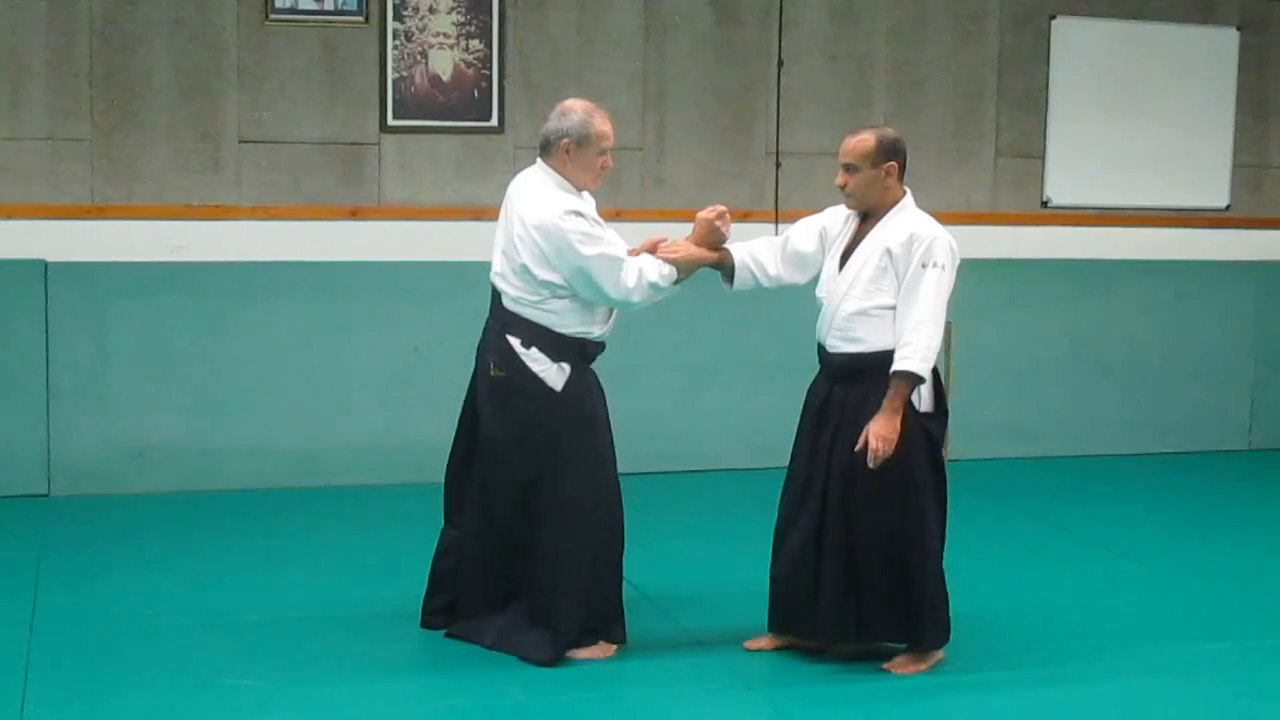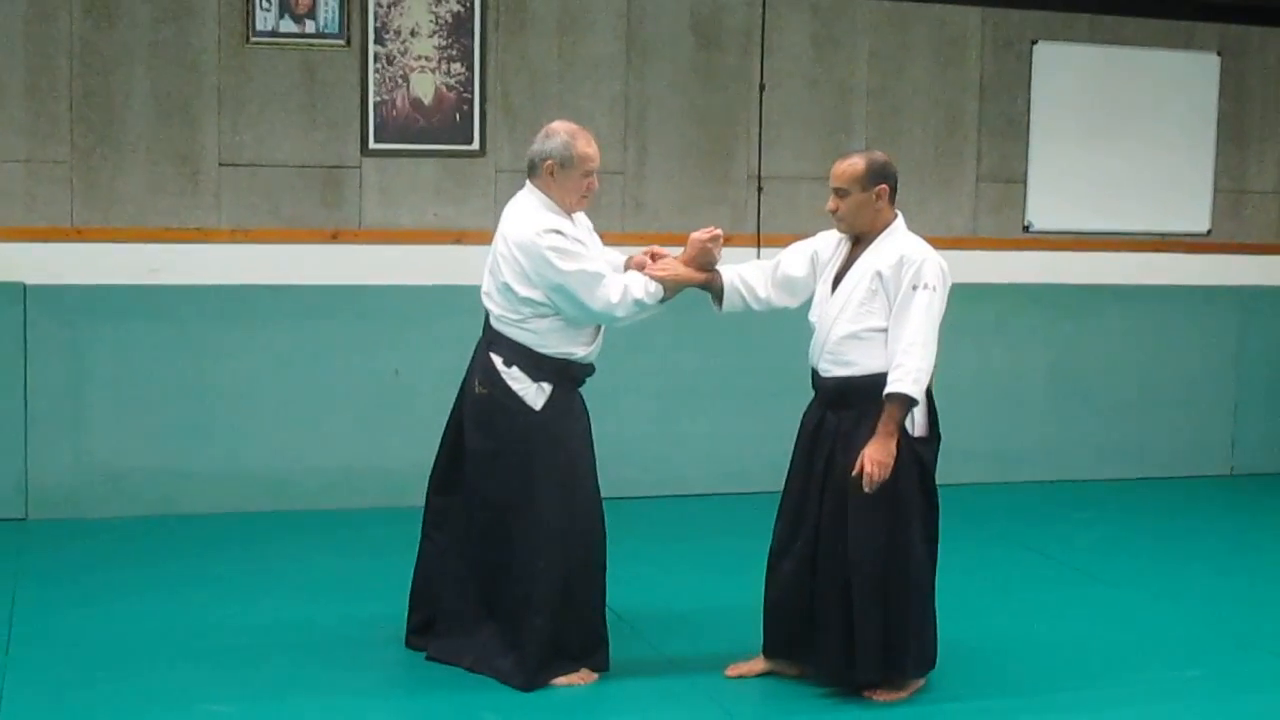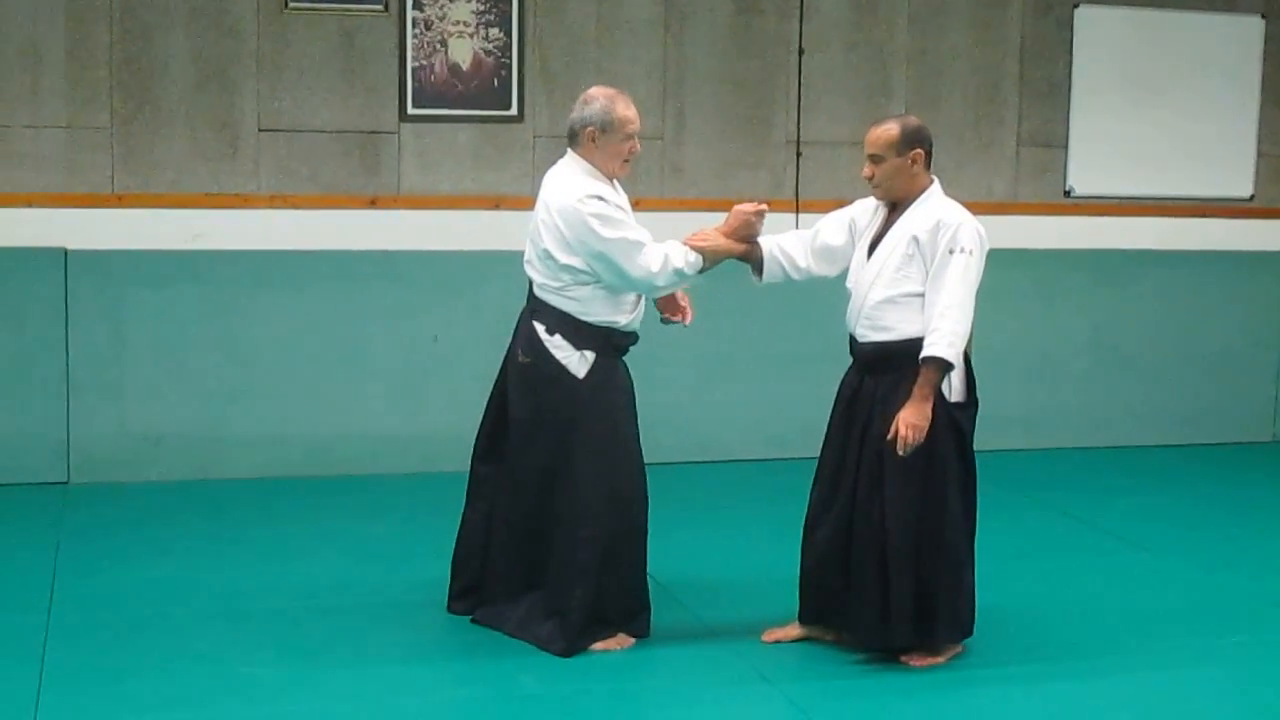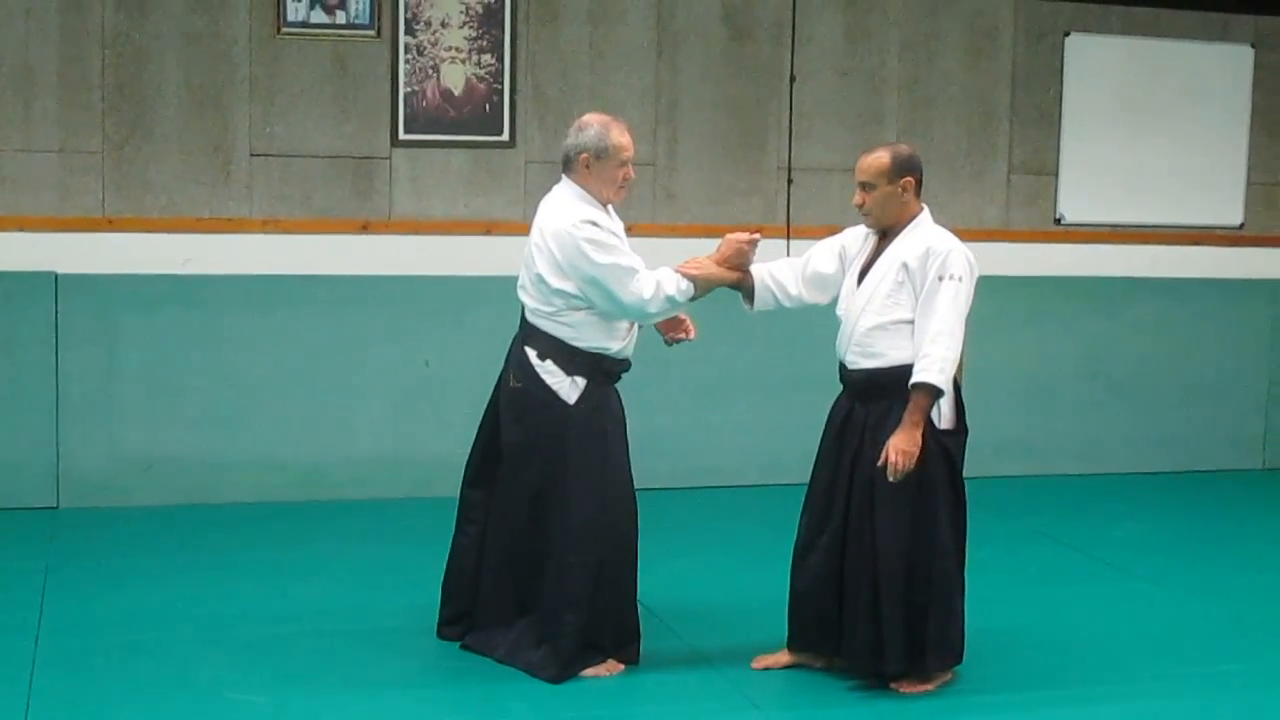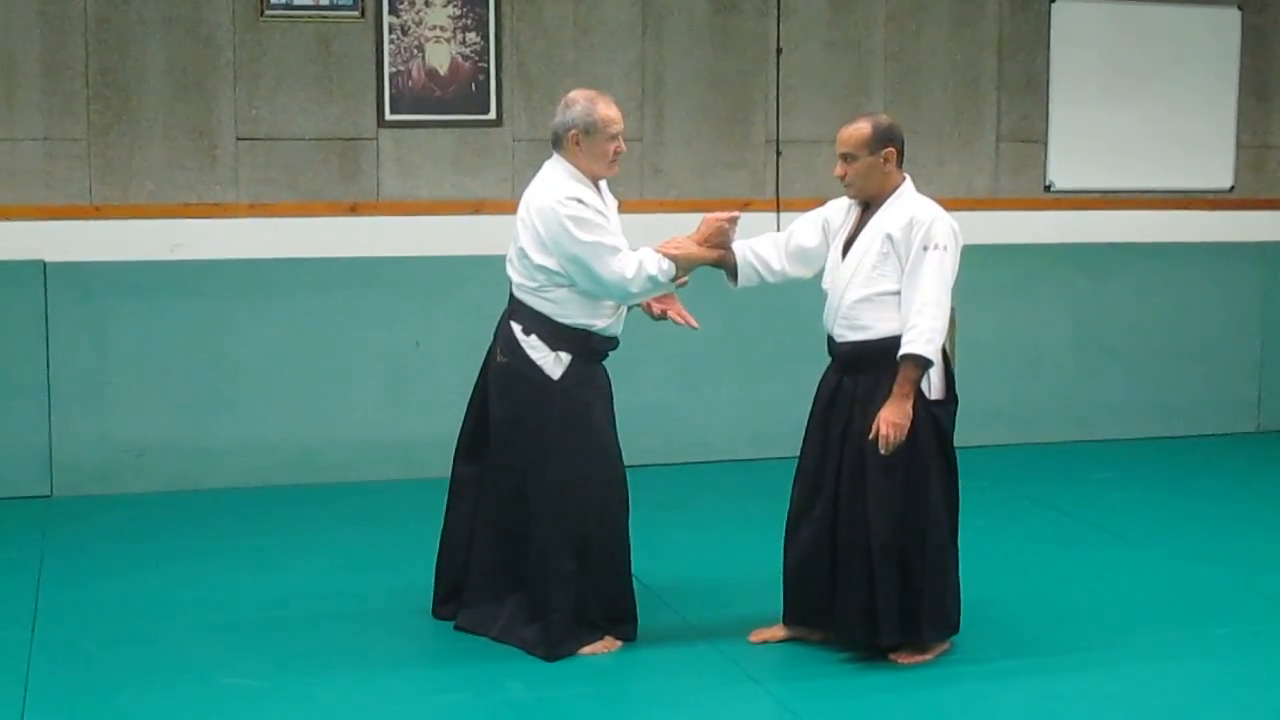
dt=1s
person 1, frame 1
left shoulder: (531, 184)
right shoulder: (558, 215)
right elbow: (625, 286)
left wrist: (629, 253)
right wrist: (694, 249)
left hip: (512, 355)
right hip: (545, 368)
left knee: (494, 484)
right knee: (577, 497)
left ankle: (468, 604)
right ankle: (568, 628)
person 1, frame 2
left shoulder: (551, 211)
right shoulder: (538, 234)
left elbow: (595, 269)
right elbow: (608, 301)
left wrist: (629, 263)
right wrist: (685, 268)
left hip: (506, 381)
right hip: (529, 391)
left knee: (476, 505)
right knee: (556, 521)
left ankle: (447, 624)
right ankle: (548, 655)
person 1, frame 3
left shoulder: (580, 179)
right shoulder: (581, 200)
left elbow: (622, 261)
right elbow: (646, 266)
left wrist: (660, 291)
right wrist: (724, 238)
left hip: (550, 348)
right hip: (573, 358)
left knee: (524, 473)
right knee: (598, 488)
left ankle: (491, 589)
right ankle: (584, 620)
person 1, frame 4
left shoulder: (578, 206)
right shoulder: (575, 224)
left elbow: (616, 288)
right elbow: (639, 293)
left wrist: (659, 314)
right wrist: (716, 266)
left hip: (545, 374)
right hip: (564, 385)
left knee: (516, 500)
right knee: (587, 514)
left ankle: (481, 616)
right ankle: (571, 646)
person 1, frame 5
left shoulder: (583, 183)
right shoulder: (560, 201)
left elbow: (604, 269)
right elbow: (621, 275)
left wrist: (645, 293)
right wrist: (697, 247)
left hip: (540, 355)
right hip: (549, 362)
left knee: (508, 478)
right knee: (579, 490)
left ankle: (478, 596)
right ankle: (569, 624)
person 2, frame 1
left shoulder: (924, 239)
right shoulder: (835, 223)
left elbow: (920, 333)
right elbow: (775, 257)
left wrist: (890, 413)
right wrist: (706, 255)
left hip: (891, 392)
right hip: (834, 387)
left knee: (899, 521)
right knee: (809, 510)
left ankle: (925, 638)
right ankle: (803, 624)
person 2, frame 2
left shoulder: (914, 261)
right shoulder: (829, 247)
left elbow: (913, 355)
right elbow: (765, 280)
left wrist: (885, 435)
right wrist: (696, 277)
left hip: (883, 417)
right hip: (829, 412)
left knee: (885, 548)
right knee: (803, 536)
left ankle: (903, 667)
right ankle: (790, 650)
person 2, frame 3
left shoulder: (950, 226)
right shoulder: (864, 216)
left elbow: (947, 322)
right elbow: (801, 251)
left wrist: (917, 403)
right wrist: (732, 245)
left hip: (916, 382)
right hip: (864, 377)
left knee: (917, 511)
right knee: (838, 503)
left ankle: (939, 634)
right ankle: (827, 616)
person 2, frame 4
left shoulder: (941, 252)
right shoulder: (857, 242)
left elbow: (938, 347)
right elbow: (796, 277)
left wrist: (911, 426)
right wrist: (730, 275)
left hip: (912, 408)
right hip: (856, 404)
left knee: (912, 539)
right knee: (829, 528)
left ankle: (928, 660)
right ankle: (817, 642)
person 2, frame 5
left shoulder: (924, 222)
right shoulder: (841, 214)
left elbow: (926, 317)
right elbow: (783, 251)
left wrist: (901, 397)
right wrist: (713, 253)
left hip: (901, 379)
right hip: (845, 377)
left knee: (905, 511)
right knee: (820, 500)
left ankle: (924, 630)
right ankle: (812, 614)
